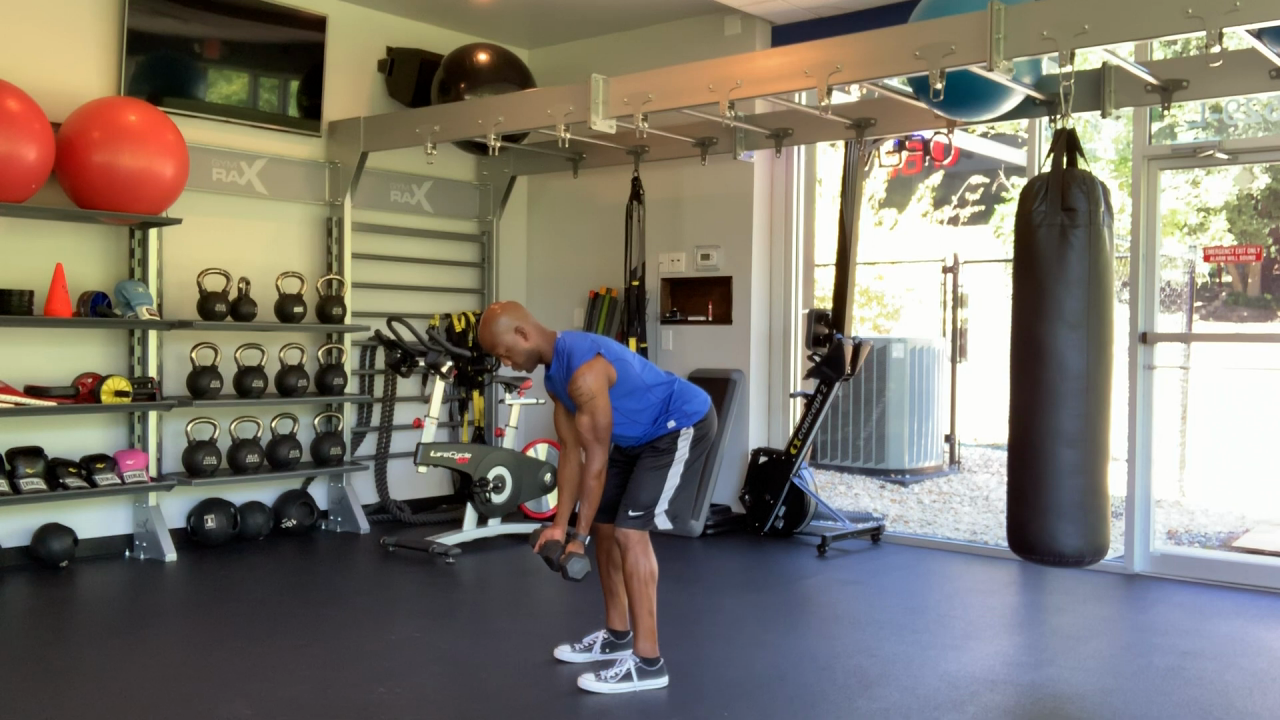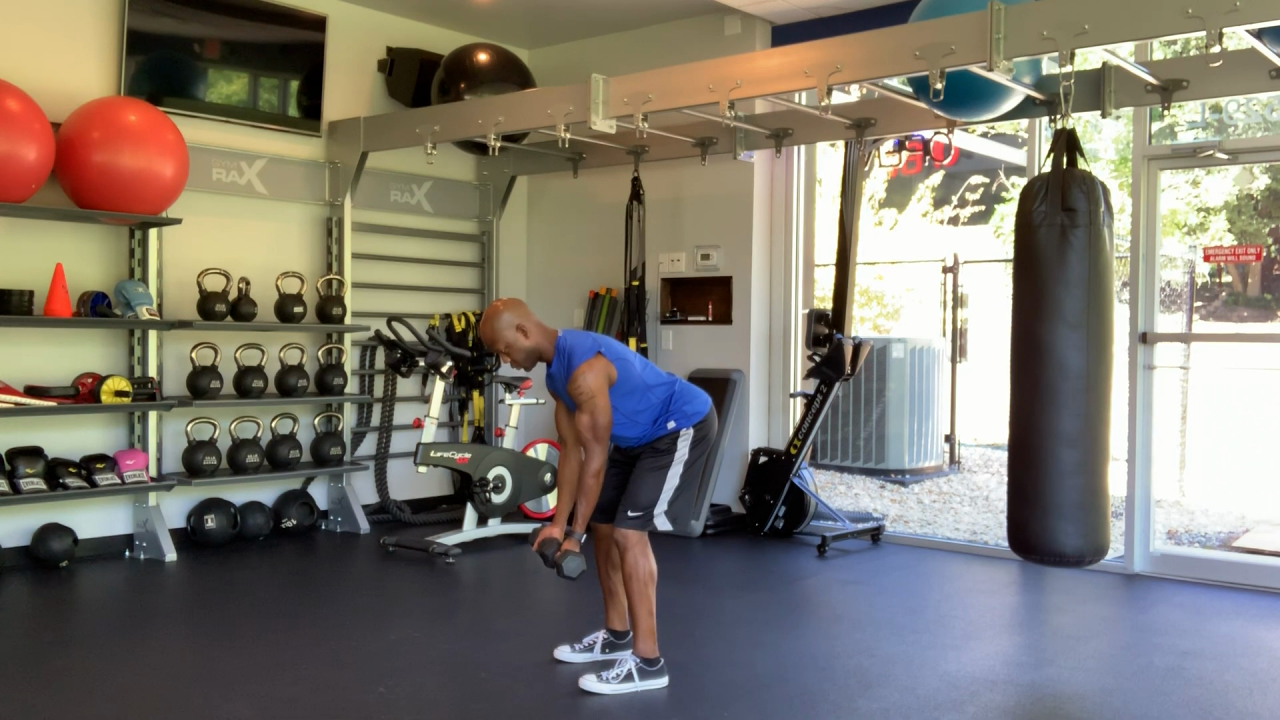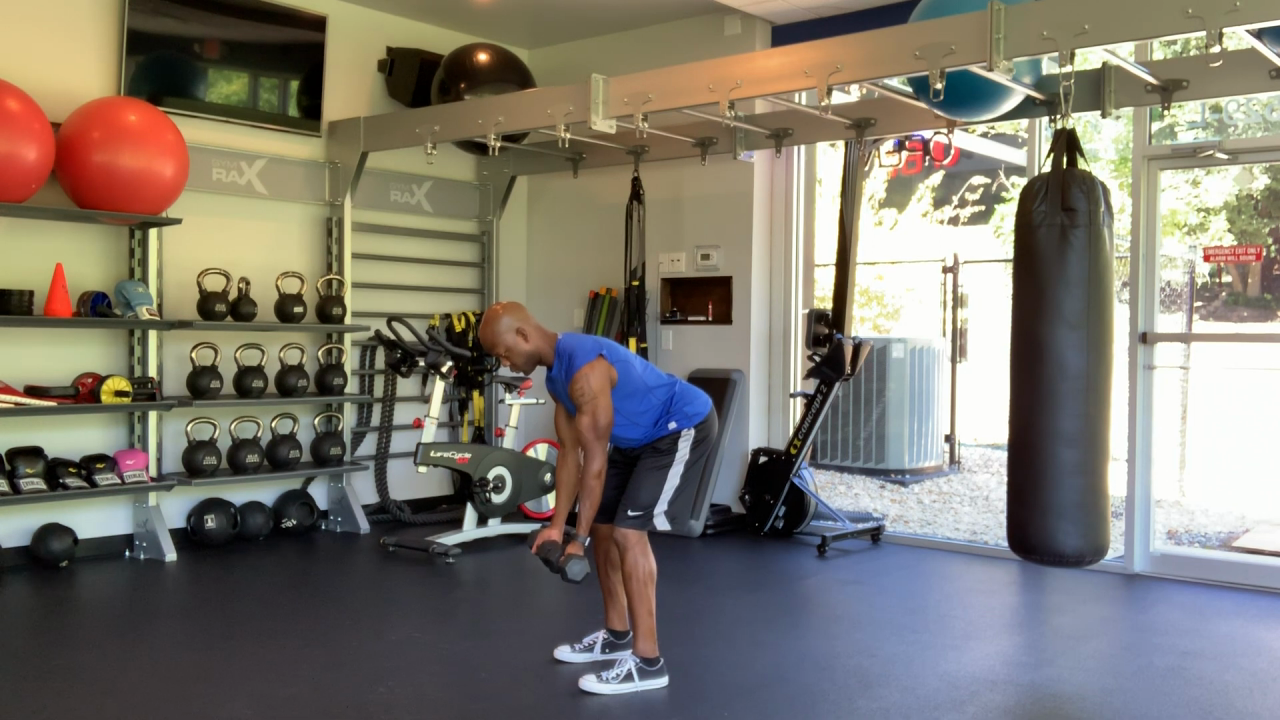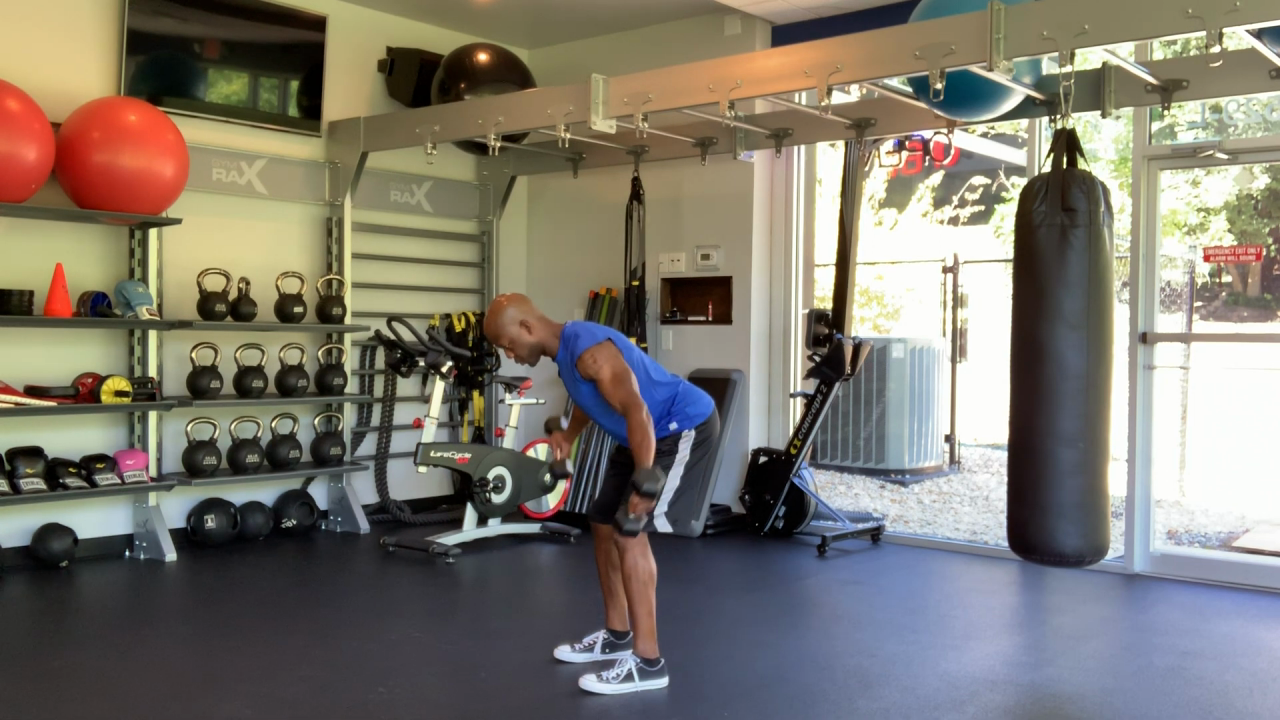
dt=1s
person 1, frame 1
left shoulder: (583, 369)
right shoulder: (554, 374)
left elbow: (597, 459)
right elbow: (570, 452)
left wrist: (578, 536)
right wrist: (560, 524)
left hip: (682, 425)
right hip: (641, 435)
left knee: (630, 532)
right knee: (604, 525)
left ankle: (647, 661)
right ankle: (617, 635)
person 1, frame 2
left shoulder: (584, 367)
right shoulder: (556, 371)
left elbow: (595, 457)
right elbow: (571, 450)
left wrist: (574, 534)
right wrist: (559, 522)
left hip: (682, 426)
right hip: (641, 435)
left knee: (629, 532)
right knee: (603, 525)
left ankle: (647, 662)
right ankle: (617, 635)
person 1, frame 3
left shoulder: (584, 368)
right shoulder: (555, 374)
left elbow: (595, 461)
right elbow: (569, 452)
left wrist: (579, 538)
right wrist: (557, 524)
left hip: (682, 427)
right hip: (642, 436)
left knee: (628, 532)
right knee: (603, 527)
left ankle: (647, 661)
right ankle: (616, 635)
person 1, frame 4
left shoulder: (587, 348)
right shoulder: (564, 351)
left elbow: (635, 410)
right wrist: (568, 435)
left hip: (684, 426)
right hip: (645, 436)
left knee: (629, 534)
right knee: (603, 525)
left ankle: (647, 661)
right ankle: (617, 635)
